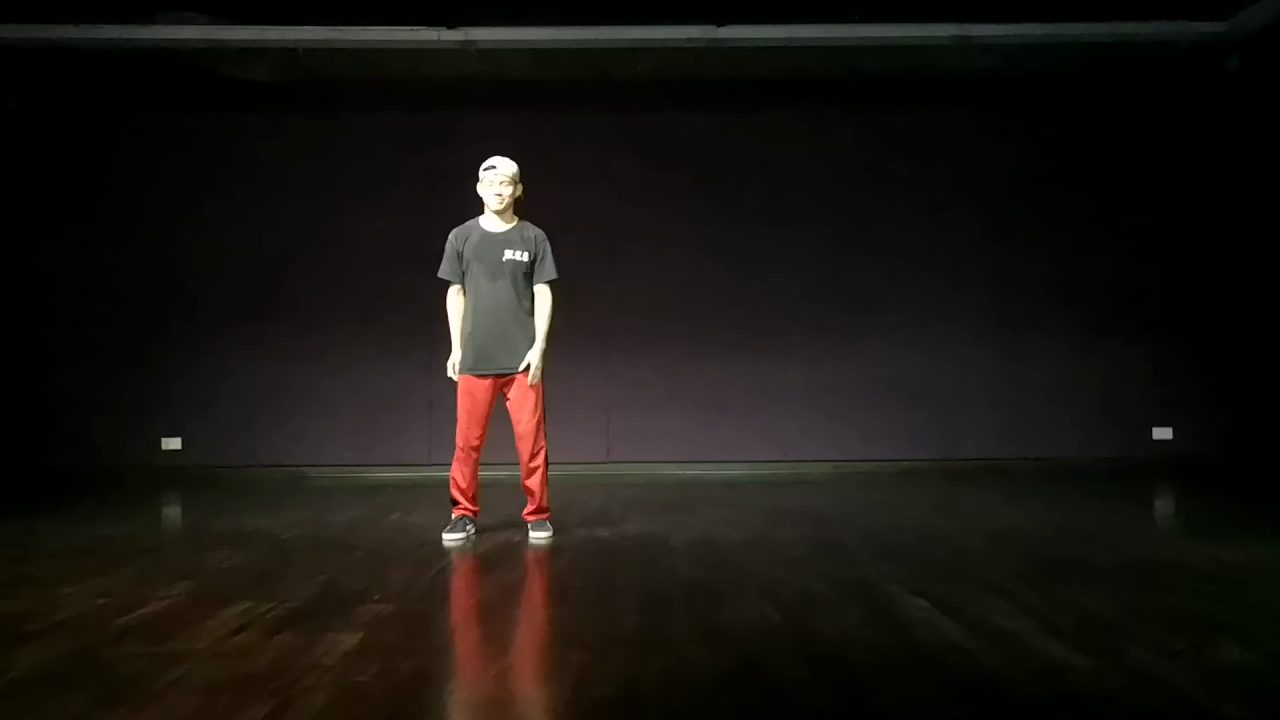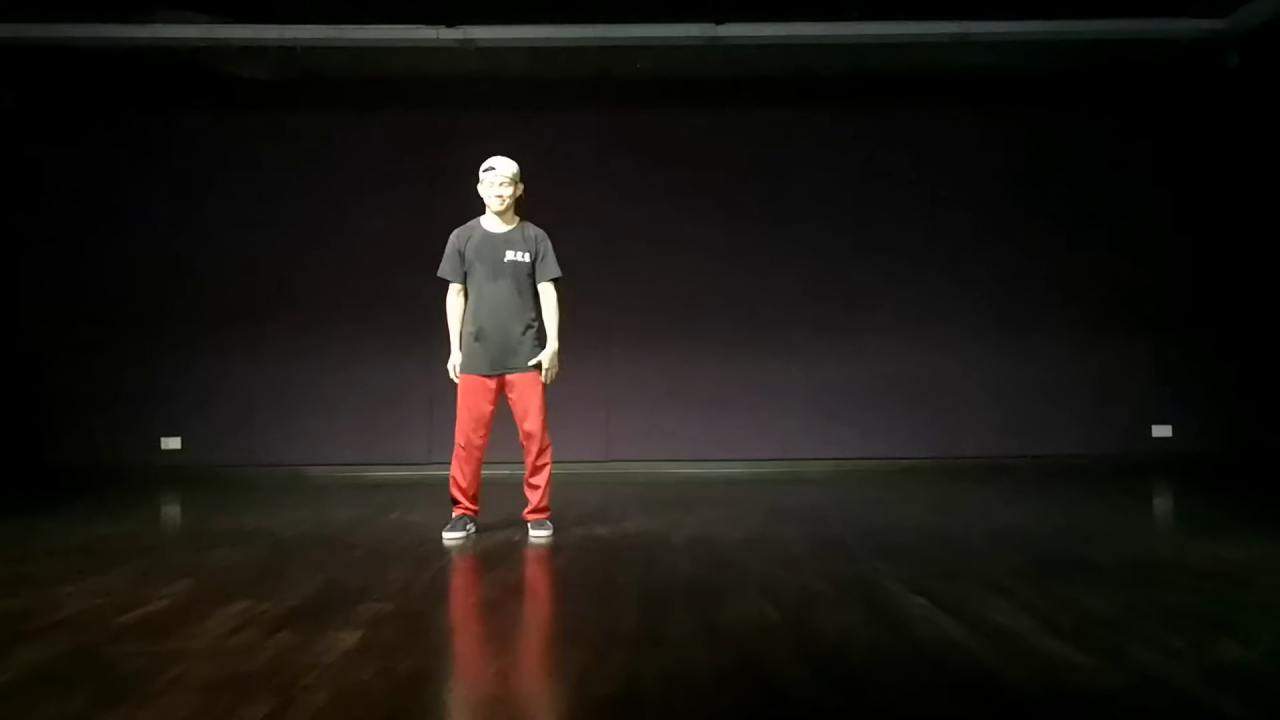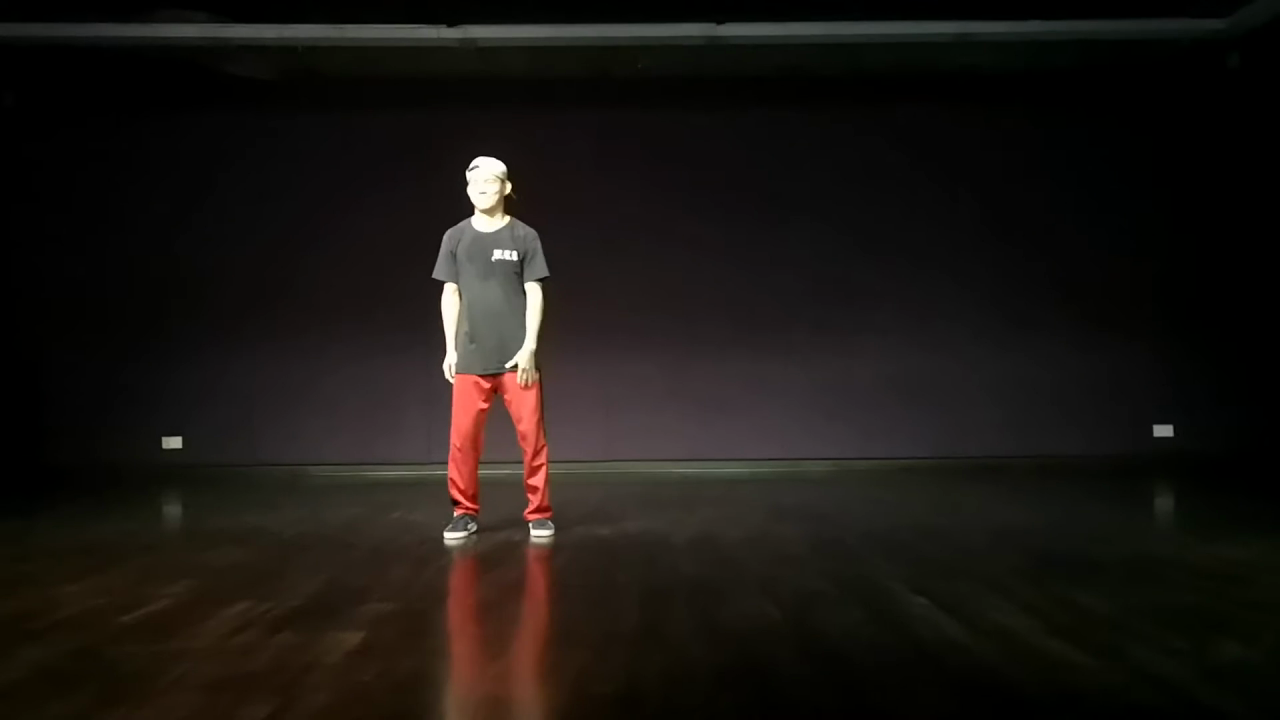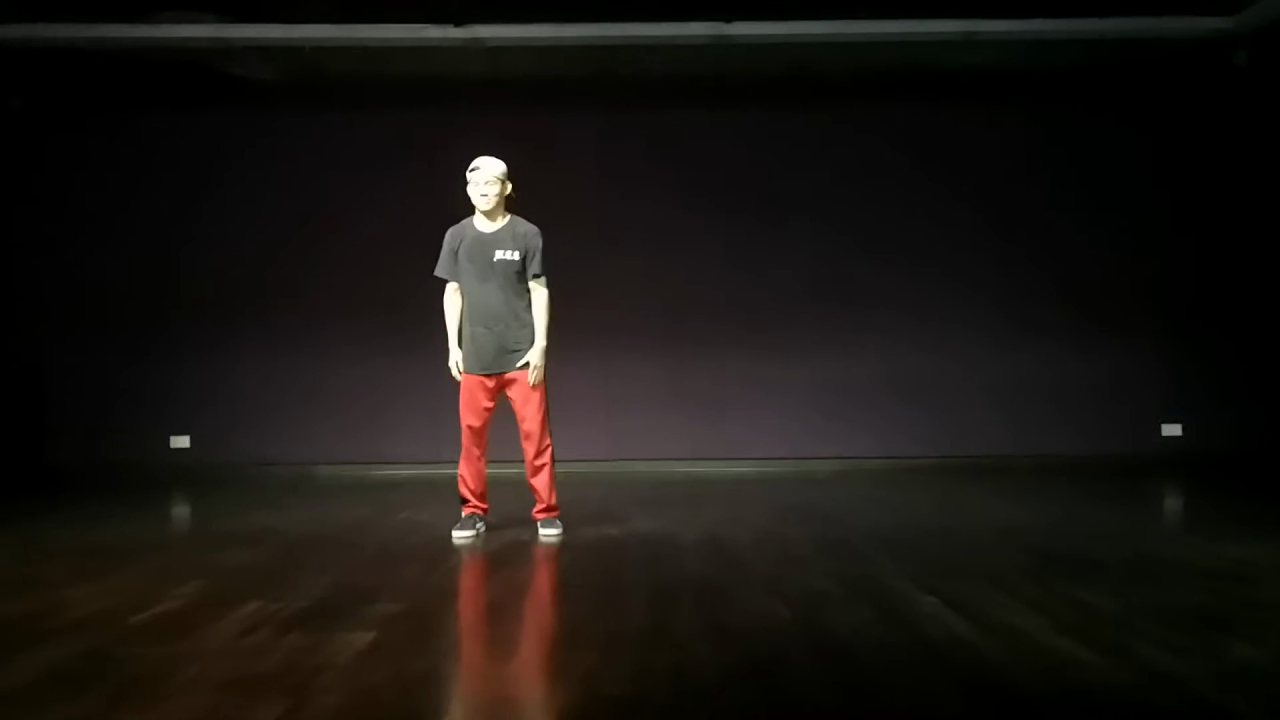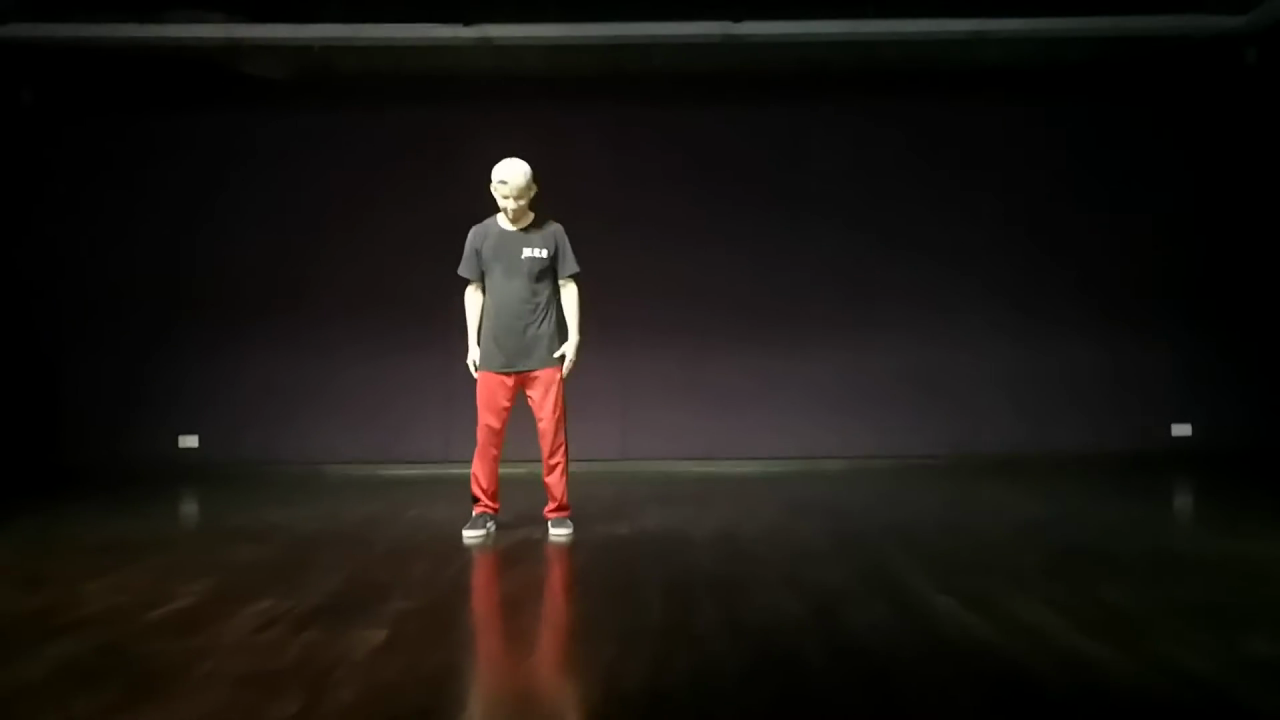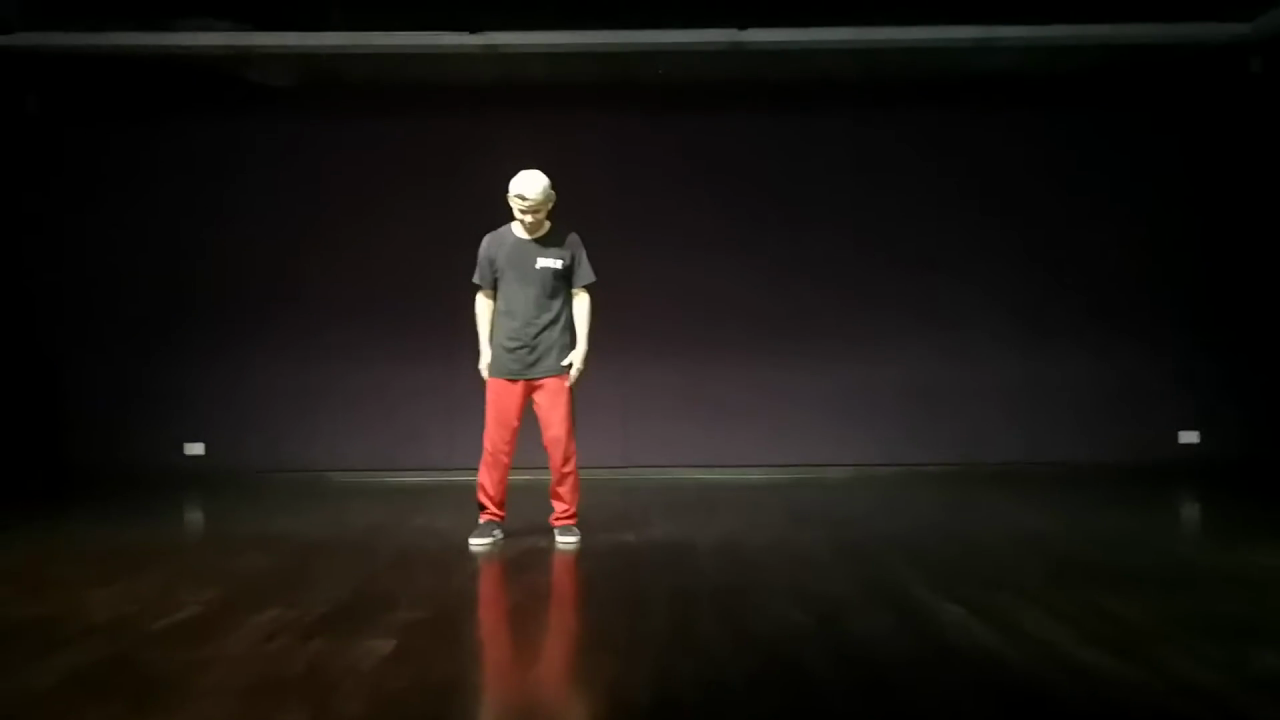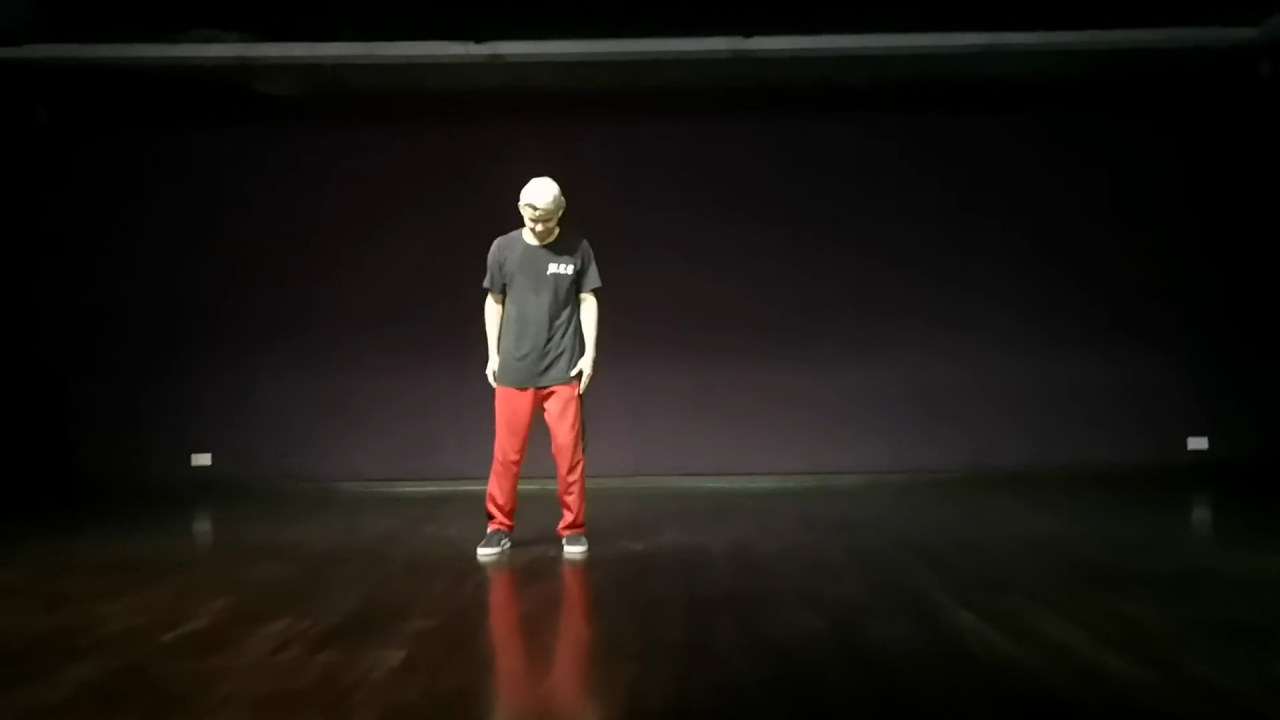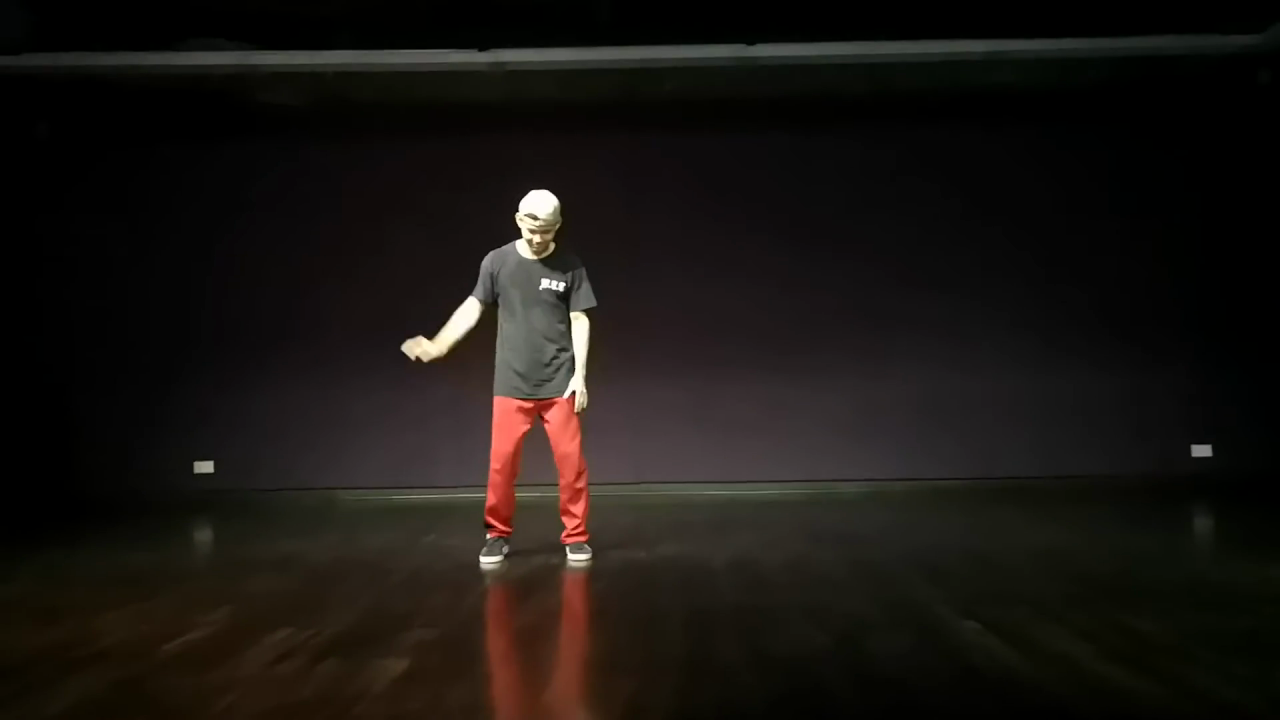
dt=0.3s
person 1, frame 1
left shoulder: (533, 237)
right shoulder: (461, 237)
left elbow: (543, 294)
right elbow: (456, 293)
left wrist: (540, 345)
right wrist: (456, 346)
left hip: (521, 356)
right hip: (475, 357)
left knee: (530, 438)
right knee: (467, 439)
left ankle: (537, 513)
right ankle: (464, 513)
person 1, frame 2
left shoulder: (534, 237)
right shoulder: (463, 237)
left elbow: (547, 291)
right elbow: (455, 293)
left wrist: (552, 343)
right wrist: (454, 347)
left hip: (525, 356)
right hip: (476, 356)
left knee: (535, 436)
right knee: (468, 438)
left ankle: (538, 513)
right ankle: (464, 512)
person 1, frame 3
left shoulder: (524, 236)
right shoulder: (455, 237)
left elbow: (535, 293)
right elbow: (451, 294)
left wrist: (529, 346)
right wrist: (450, 348)
left hip: (515, 355)
right hip: (471, 357)
left knee: (531, 436)
right knee: (463, 438)
left ankle: (539, 512)
right ankle: (465, 512)
person 1, frame 4
left shoulder: (526, 234)
right shoulder: (457, 236)
left elbow: (539, 289)
right elbow: (452, 292)
left wrist: (540, 344)
right wrist: (453, 345)
left hip: (521, 353)
right hip: (476, 355)
left knee: (535, 434)
right knee: (471, 435)
left ankle: (546, 511)
right ankle: (474, 511)
person 1, frame 5
left shoulder: (552, 233)
right shoulder: (480, 235)
left elbow: (567, 285)
right elbow: (474, 291)
left wrist: (574, 337)
right wrist: (472, 344)
left hip: (543, 353)
right hip: (495, 355)
left knee: (552, 434)
right knee: (488, 434)
left ankle: (557, 510)
right ankle: (484, 510)
person 1, frame 6
left shoulder: (567, 243)
right shoulder: (494, 243)
left elbow: (580, 295)
right elbow: (485, 296)
left wrist: (582, 345)
right wrist: (484, 348)
left hip: (552, 361)
right hip: (505, 361)
left knee: (559, 443)
right knee: (496, 444)
left ankle: (565, 518)
right ankle: (491, 517)
person 1, frame 7
left shoulder: (578, 249)
right shoulder: (502, 248)
left elbow: (588, 302)
right elbow: (494, 302)
left wrist: (589, 352)
right wrist: (492, 356)
left hip: (563, 369)
right hip: (514, 370)
left knee: (568, 451)
right knee: (506, 452)
left ankle: (572, 528)
right ankle: (499, 528)
person 1, frame 8
left shoulder: (570, 265)
right shoulder: (497, 261)
left elbow: (579, 319)
right elbow: (473, 306)
left wrist: (580, 373)
right wrist: (438, 345)
left hip: (559, 381)
right hip: (512, 382)
left knee: (570, 460)
right knee: (502, 462)
left ankle: (575, 537)
right ankle: (497, 534)
